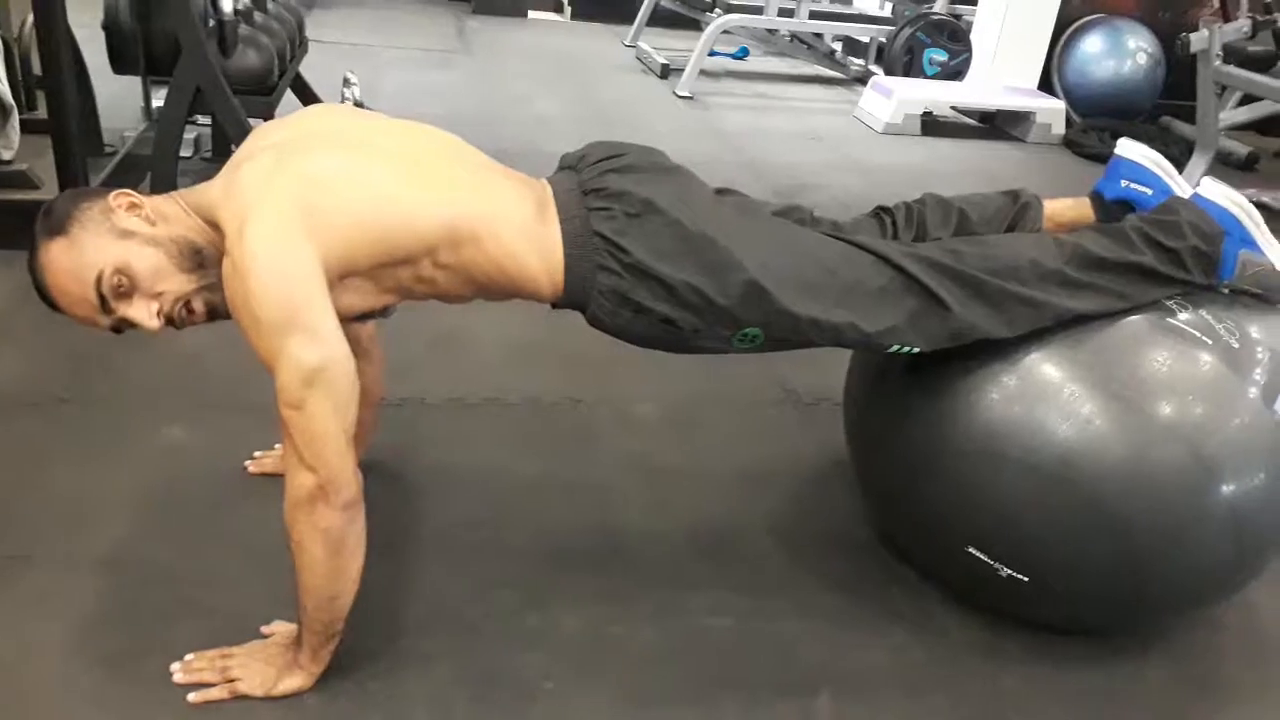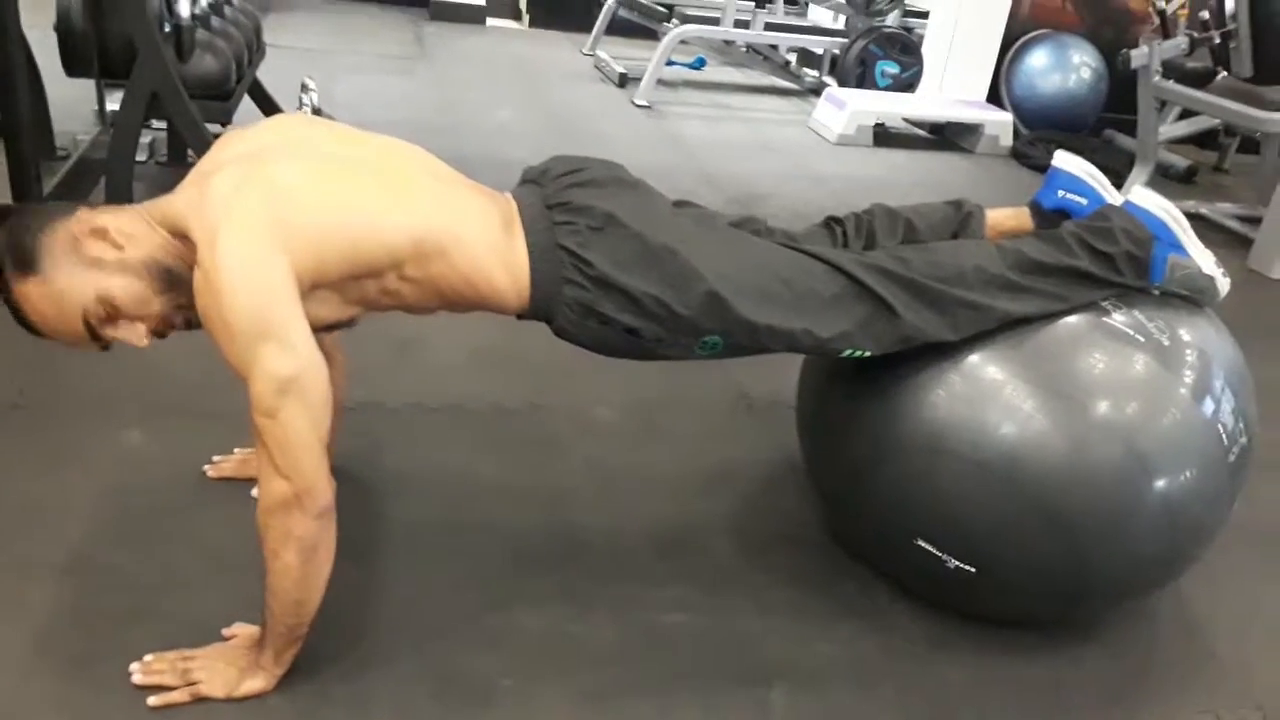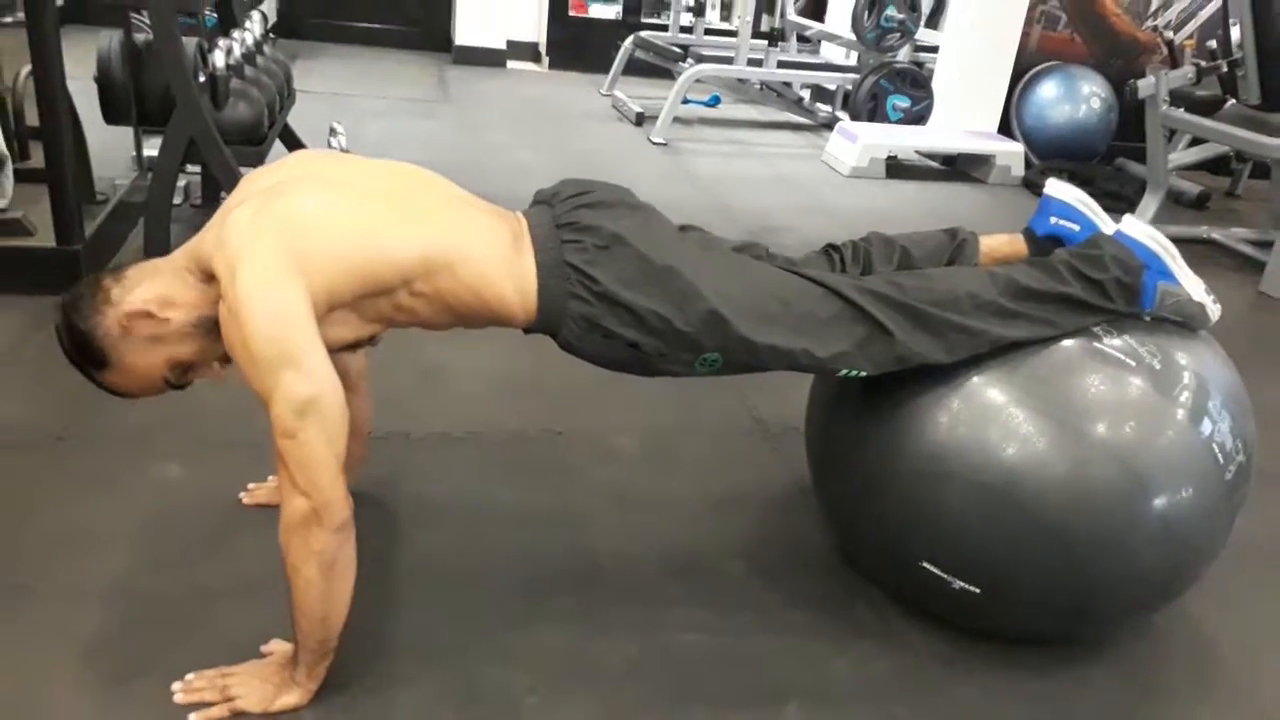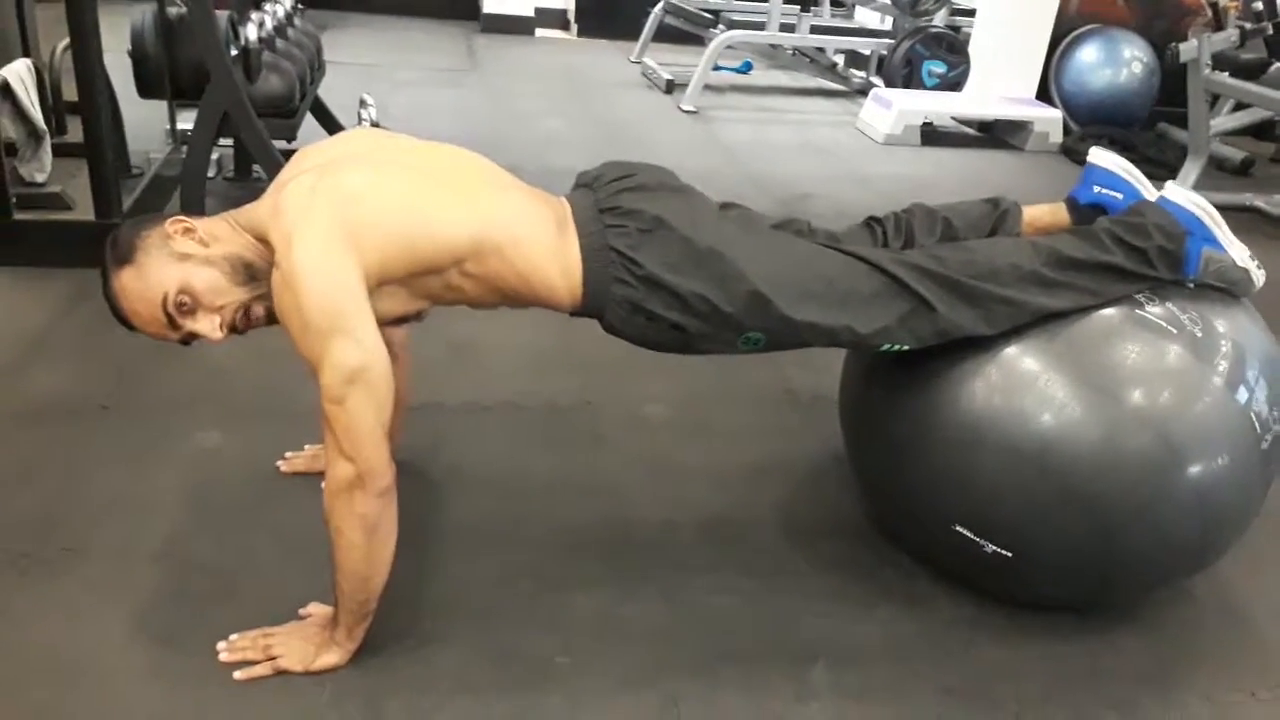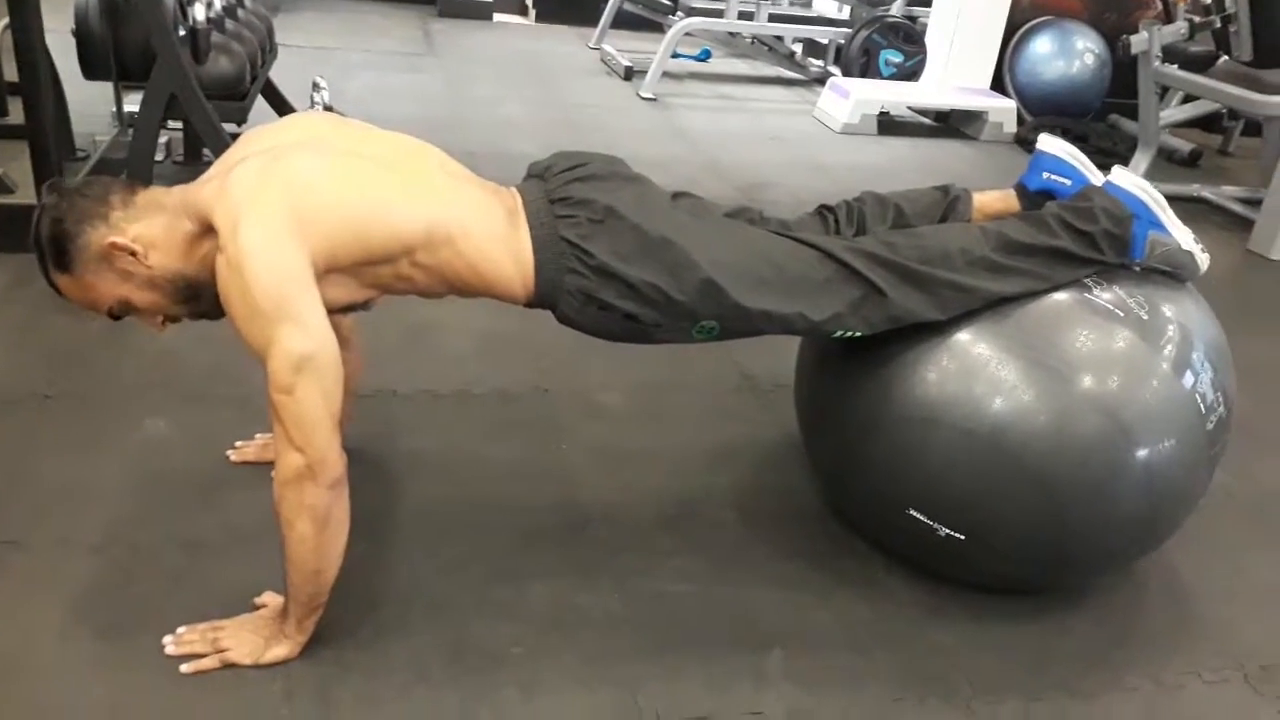
dt=1s
person 1, frame 1
left shoulder: (256, 255)
right shoulder: (269, 154)
left elbow: (330, 493)
left wrist: (306, 656)
right wrist: (336, 437)
left hip: (634, 263)
right hip: (606, 192)
left knee: (917, 300)
right knee: (874, 249)
right ankle: (1104, 197)
person 1, frame 2
left shoulder: (228, 264)
right shoulder: (234, 162)
left elbow: (302, 497)
right wrist: (294, 435)
left hip: (595, 275)
right hip: (568, 205)
left knee: (868, 304)
right knee: (828, 256)
left ankle: (1129, 245)
right ankle: (1049, 206)
person 1, frame 3
left shoulder: (251, 296)
right shoulder: (261, 202)
left elbow: (321, 514)
right wrist: (333, 462)
left hip: (600, 288)
right hip: (580, 224)
left knee: (859, 327)
right knee: (830, 285)
left ankle: (1121, 273)
right ankle: (1041, 233)
person 1, frame 4
left shoulder: (303, 266)
right shoulder: (310, 176)
left elbow: (367, 481)
left wrist: (341, 634)
right wrist: (360, 436)
left hip: (648, 272)
right hip: (623, 206)
left knee: (904, 298)
right knee: (869, 256)
left ankle: (1163, 239)
right ankle: (1081, 202)
person 1, frame 5
left shoulder: (247, 254)
right shoulder: (253, 161)
left elbow: (316, 470)
left wrist: (291, 627)
right wrist: (312, 423)
left hip: (597, 264)
right hip: (574, 198)
left knee: (856, 288)
right knee: (820, 243)
left ankle: (1111, 225)
right ankle: (1031, 188)
